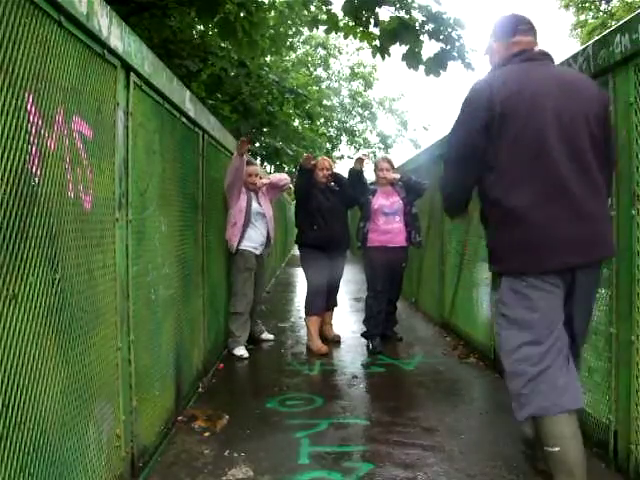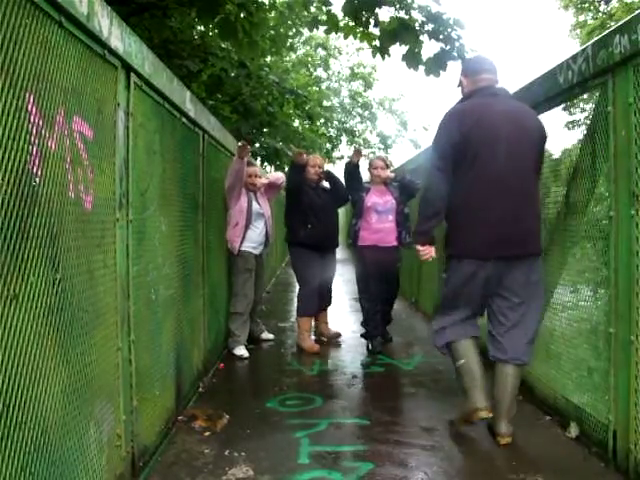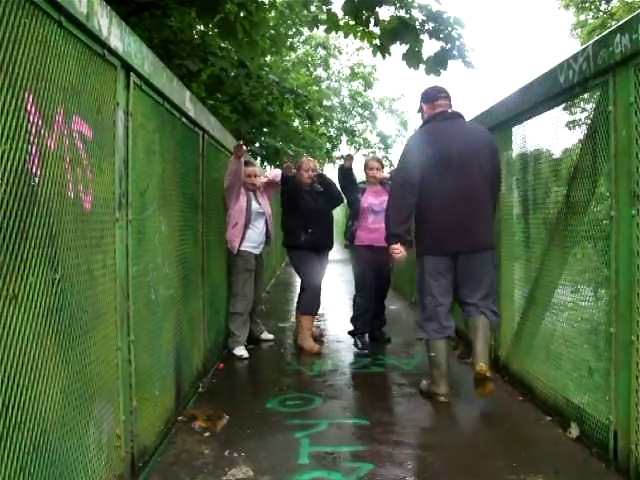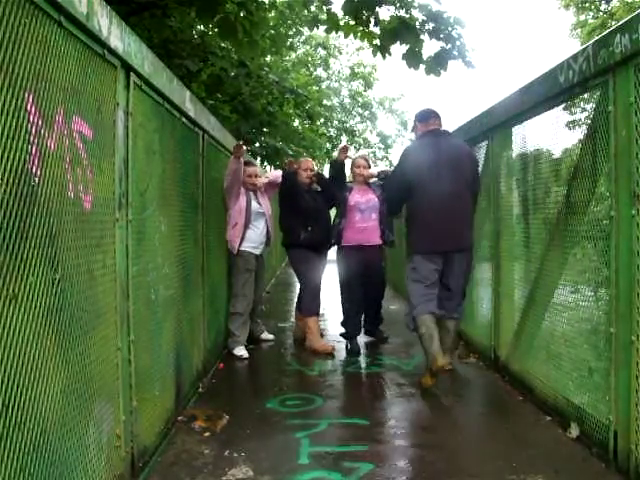
dt=0.4s
person 1, frame 1
left shoulder: (489, 91)
right shoulder: (587, 87)
left elbow: (457, 168)
right elbow: (607, 165)
left wrist: (456, 206)
left hip: (524, 249)
right hip: (589, 243)
left knee: (540, 365)
right knee: (566, 349)
right ankle: (552, 432)
person 1, frame 2
left shoulder: (459, 116)
right shoulder: (530, 118)
left elbow: (438, 178)
left wrist: (425, 232)
left hip: (472, 240)
right hip: (524, 241)
left knee: (457, 319)
right knee: (515, 330)
left ankle: (477, 400)
right ankle: (504, 422)
person 1, frame 3
left shoulder: (420, 140)
right shoulder: (482, 135)
left elbow: (403, 190)
right elbow: (495, 184)
left wrist: (395, 235)
left hip: (435, 239)
right hip: (479, 237)
left knee: (436, 310)
right knee: (480, 303)
left ankle: (438, 384)
right ankle: (481, 362)
person 1, frame 4
left shoulder: (414, 152)
right shoulder: (466, 151)
left elbow: (394, 191)
right elbow: (473, 193)
left wrist: (391, 214)
left hip: (424, 240)
right hip: (460, 238)
left knee: (423, 301)
right knee: (452, 299)
left ankle: (436, 356)
right ankle: (446, 356)
person 2, frame 1
left shoulder: (263, 193)
right shoulder: (236, 192)
left elbow: (285, 180)
right elbow: (233, 174)
left wrist: (267, 180)
right wrist: (240, 155)
left hip: (260, 251)
right hip: (243, 250)
left knee: (256, 296)
right knee: (242, 297)
left ankle: (255, 328)
right ankle: (237, 340)
person 2, frame 2
left shoulder: (262, 193)
right shoulder: (236, 192)
left elbow: (281, 178)
right elbow: (235, 176)
left wrist: (266, 180)
right wrist: (240, 158)
left hip: (259, 251)
right hip: (243, 250)
left knee: (256, 296)
right knee: (243, 296)
left ankle: (254, 328)
right ankle: (237, 340)
person 2, frame 3
left shoulder: (262, 193)
right shoulder: (236, 192)
left elbow: (279, 176)
right elbow: (233, 176)
left wrist: (266, 179)
right wrist: (237, 158)
left hip: (258, 250)
right hip: (243, 250)
left knee: (256, 296)
right knee: (242, 297)
left ankle: (254, 328)
right ankle: (236, 340)
person 2, frame 4
left shoulder: (262, 193)
right shoulder: (236, 193)
left elbow: (280, 177)
right elbow: (232, 176)
left wrist: (266, 179)
right wrist: (237, 158)
left hip: (259, 250)
right hip: (243, 250)
left knee: (256, 296)
right knee: (242, 297)
left ankle: (255, 328)
right ankle: (236, 340)
person 3, frame 1
left shoulder: (402, 190)
right shoulder: (368, 191)
left elbow: (422, 187)
right elbow: (354, 187)
left wrist: (400, 178)
right wrist: (356, 170)
left hip: (399, 247)
right hip: (374, 247)
left knee: (393, 291)
right knee: (376, 290)
left ankle: (388, 327)
right ankle: (373, 334)
person 3, frame 2
left shoulder: (396, 189)
right shoulder: (362, 190)
left elbow: (416, 188)
right elbow: (350, 181)
left wrist: (394, 177)
right wrist: (353, 162)
left hip: (391, 247)
right hip: (366, 247)
left knee: (391, 289)
right knee: (370, 291)
left ankle: (382, 326)
right ankle: (373, 334)
person 3, frame 3
left shoulder: (391, 189)
right shoulder: (358, 189)
right elbow: (345, 182)
left wrist: (390, 177)
right wrist: (345, 166)
left hip: (385, 246)
right hip: (362, 246)
left knee: (381, 290)
right knee: (364, 289)
left ankle: (376, 329)
right ankle: (360, 333)
person 3, frame 4
left shoulder: (378, 189)
right shoulder: (344, 189)
right elbow: (334, 179)
left wrist: (378, 175)
right wrist: (339, 160)
left hip: (374, 246)
right hip: (349, 247)
left knee: (377, 287)
right knee: (351, 292)
left ankle: (373, 325)
right ankle: (351, 335)
person 4, frame 1
left shoulder: (337, 192)
right shoulder: (308, 191)
left elbow: (353, 198)
right elbow: (300, 188)
left wrist: (338, 178)
right wrist: (304, 168)
left hip: (337, 248)
right hip: (313, 247)
left knee: (332, 287)
right knee: (317, 287)
left ankle: (326, 328)
right ankle: (313, 337)
person 4, frame 2
left shoulder: (327, 192)
right shoulder: (298, 189)
left elbow: (344, 197)
right elbow: (292, 182)
left wrist: (330, 176)
right wrist: (296, 164)
left hip: (327, 247)
right hip: (303, 246)
left knee: (326, 286)
right knee: (310, 287)
left ankle: (322, 327)
right ankle: (304, 335)
person 4, frame 3
left shoulder: (320, 194)
right shoulder: (292, 191)
left elbow: (337, 199)
right elbow: (288, 188)
left wrist: (323, 179)
right wrist: (288, 176)
left hip: (320, 248)
right hip: (300, 247)
left knee: (309, 287)
right knee: (313, 286)
left ankle: (301, 329)
right ankle: (305, 336)
person 4, frame 4
left shoulder: (318, 194)
right shoulder: (291, 191)
left elbow: (334, 198)
right elbow: (286, 186)
left wrist: (321, 179)
right wrist: (288, 172)
left hip: (319, 247)
right hip: (300, 246)
left knee: (309, 286)
right knee: (312, 285)
left ankle: (300, 328)
right ankle: (313, 337)
